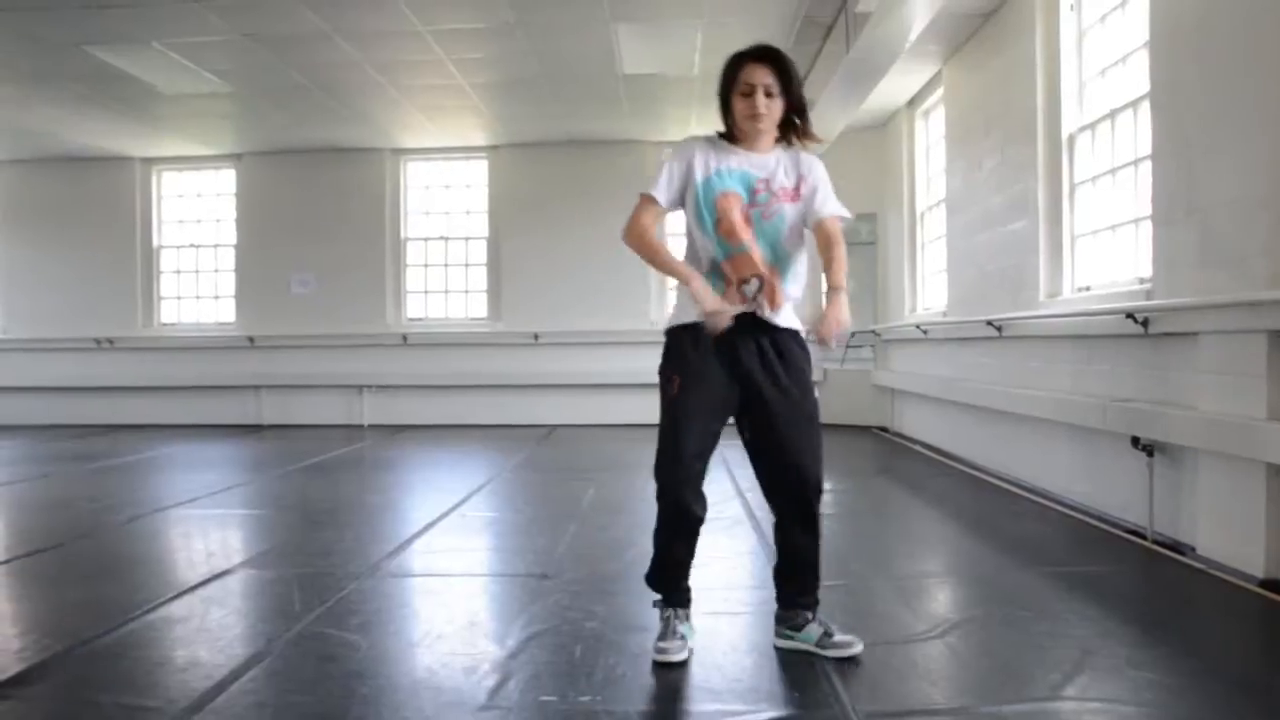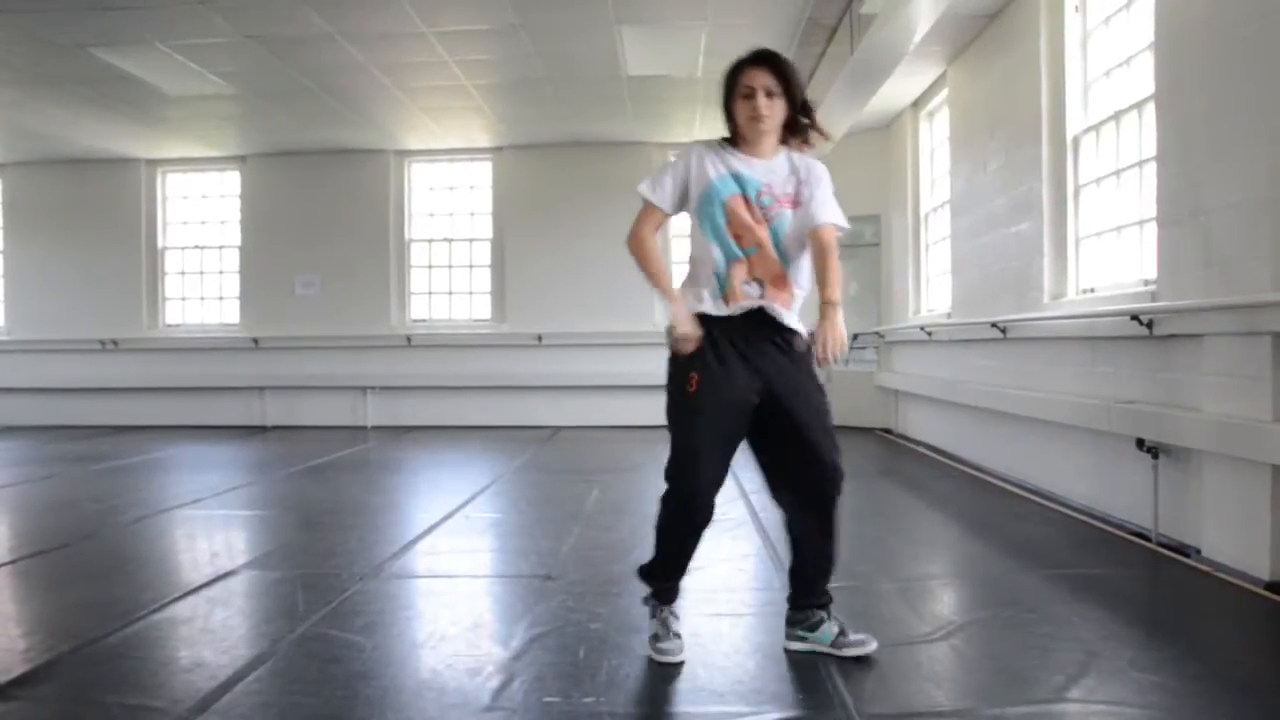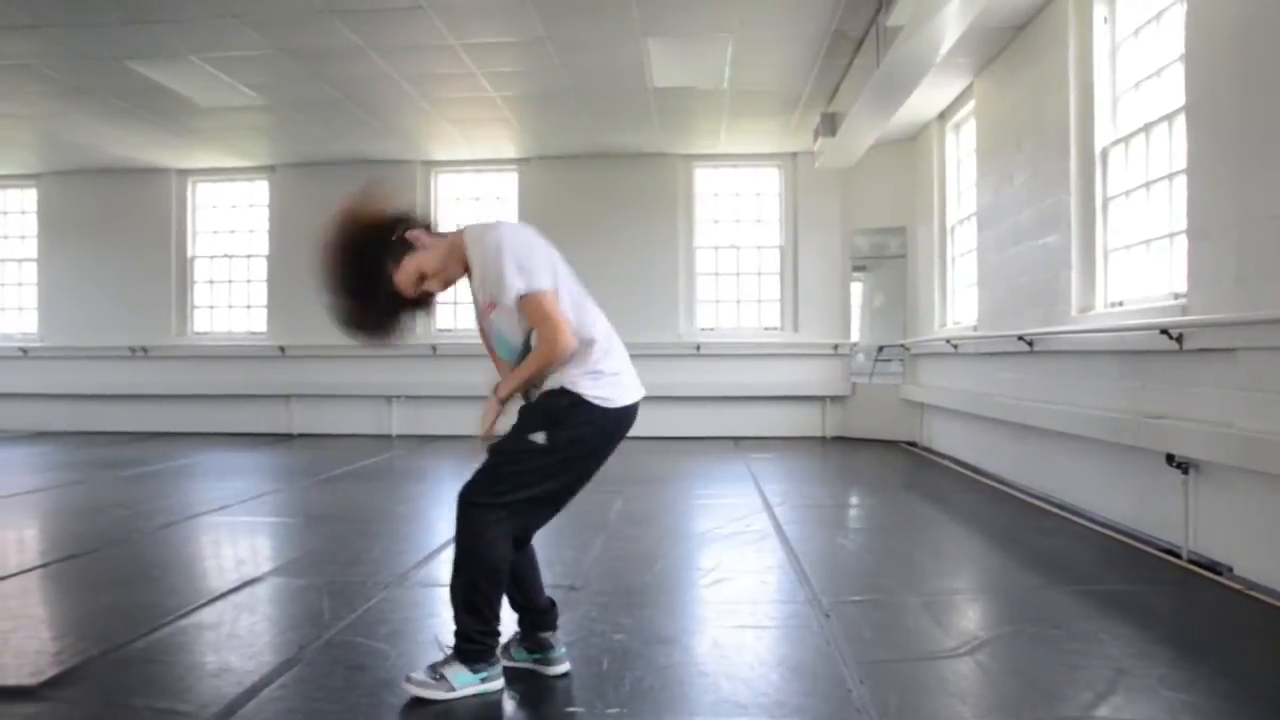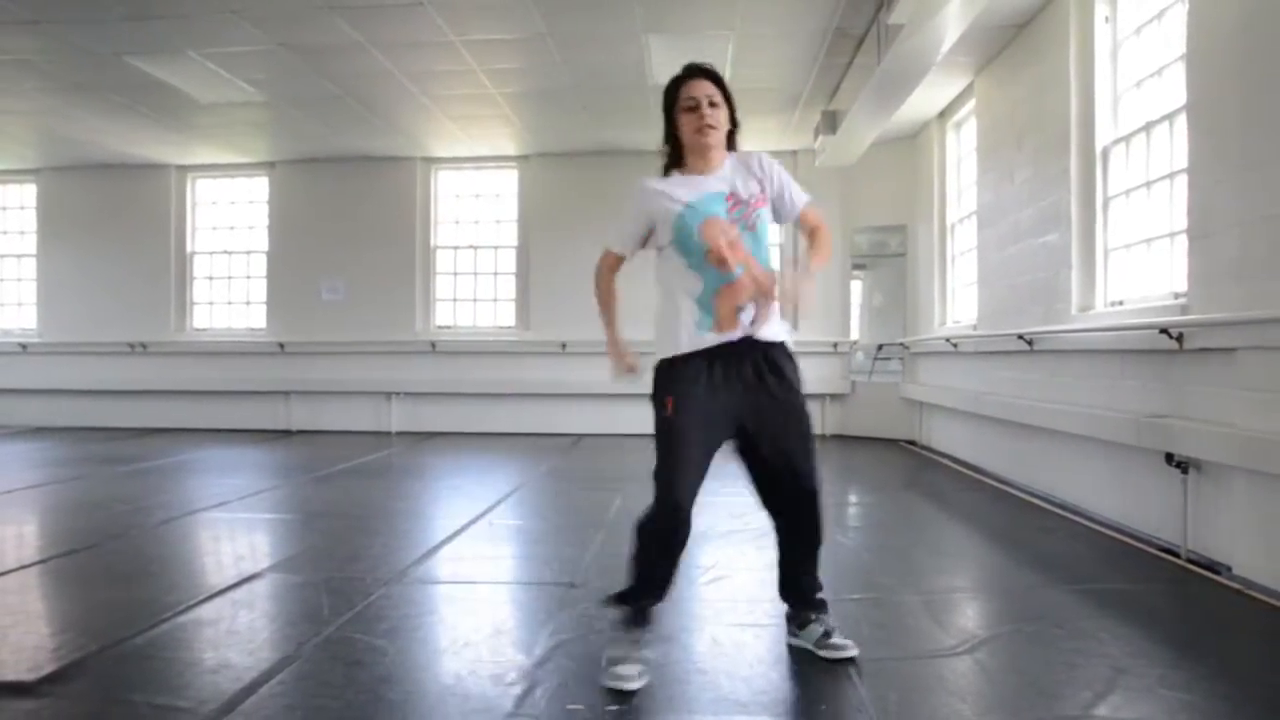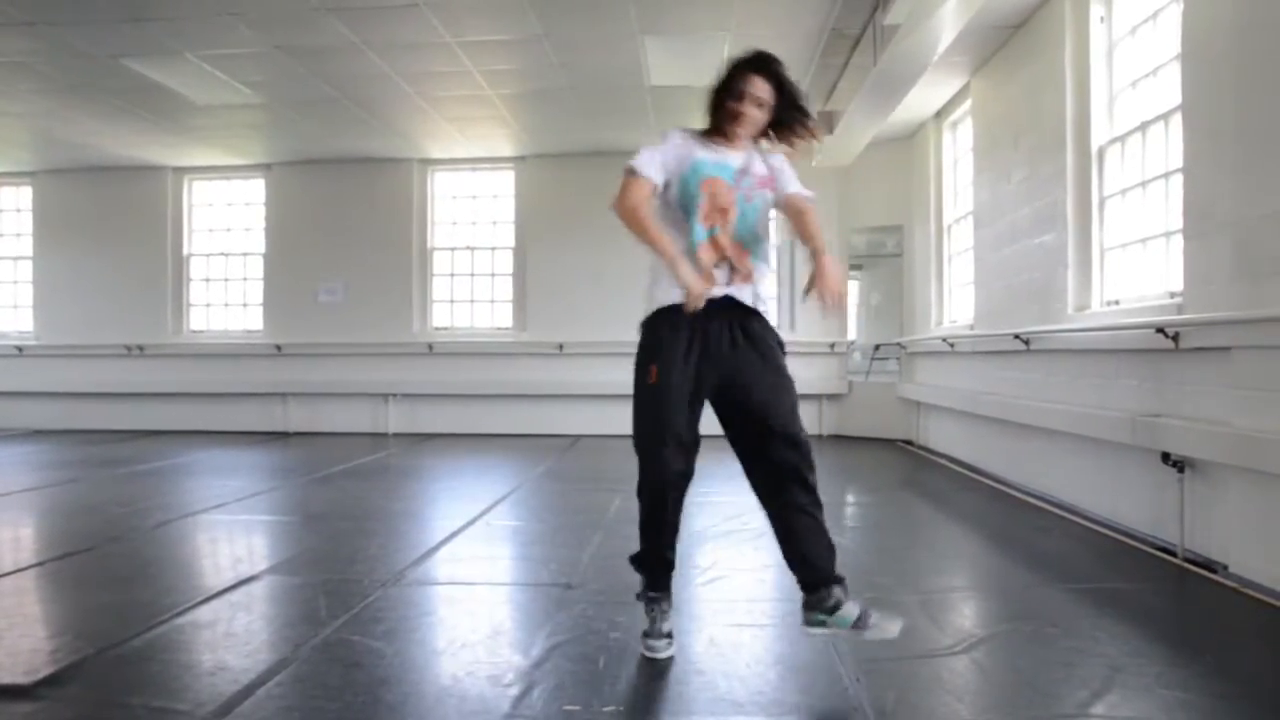
dt=1s
person 1, frame 1
left shoulder: (805, 168)
right shoulder: (695, 155)
left elbow: (833, 240)
right elbow: (636, 230)
left wrist: (837, 296)
right wrist: (698, 287)
left hip: (776, 340)
right hip: (701, 336)
left knee: (799, 478)
right knee: (679, 478)
left ankle: (797, 614)
right ankle: (673, 608)
person 1, frame 2
left shoulder: (809, 172)
right shoulder: (698, 161)
left elbow: (826, 248)
right elbow: (640, 235)
left wrist: (831, 310)
right wrist: (675, 305)
left hip: (782, 340)
right hip: (711, 338)
left knee: (820, 469)
right knee: (696, 477)
left ankle: (809, 614)
right ankle: (662, 603)
person 1, frame 3
left shoulder: (501, 246)
right shoulder: (471, 267)
left elbow: (560, 339)
left wrist: (503, 390)
left hip: (594, 399)
right hip: (567, 399)
left knee: (483, 505)
right knee: (500, 520)
left ankle: (477, 657)
right ankle: (540, 638)
person 1, frame 4
left shoulder: (761, 171)
right shoulder: (657, 194)
left elbow: (818, 231)
right elbow: (608, 266)
left wrist: (797, 279)
right wrist: (614, 338)
left hip: (766, 356)
right hip: (691, 363)
left knee: (798, 491)
right knee: (674, 498)
left ankle: (805, 614)
right ankle: (633, 624)
person 1, frame 5
left shoulder: (770, 164)
right shoulder: (676, 147)
left elbow: (802, 212)
right elbow: (628, 202)
left wrist: (825, 259)
right wrist: (679, 265)
left hip: (745, 322)
right hip: (678, 318)
left knee: (784, 452)
right knee: (664, 464)
left ankle: (823, 594)
right ankle: (657, 598)
